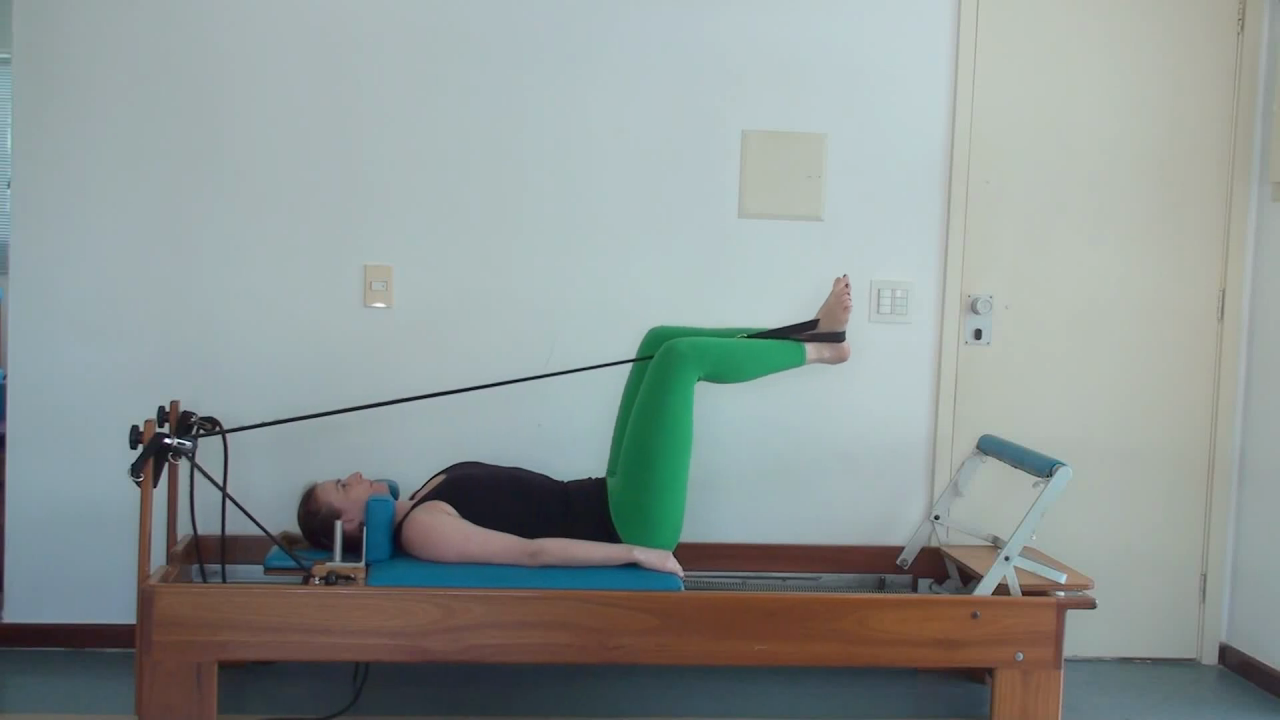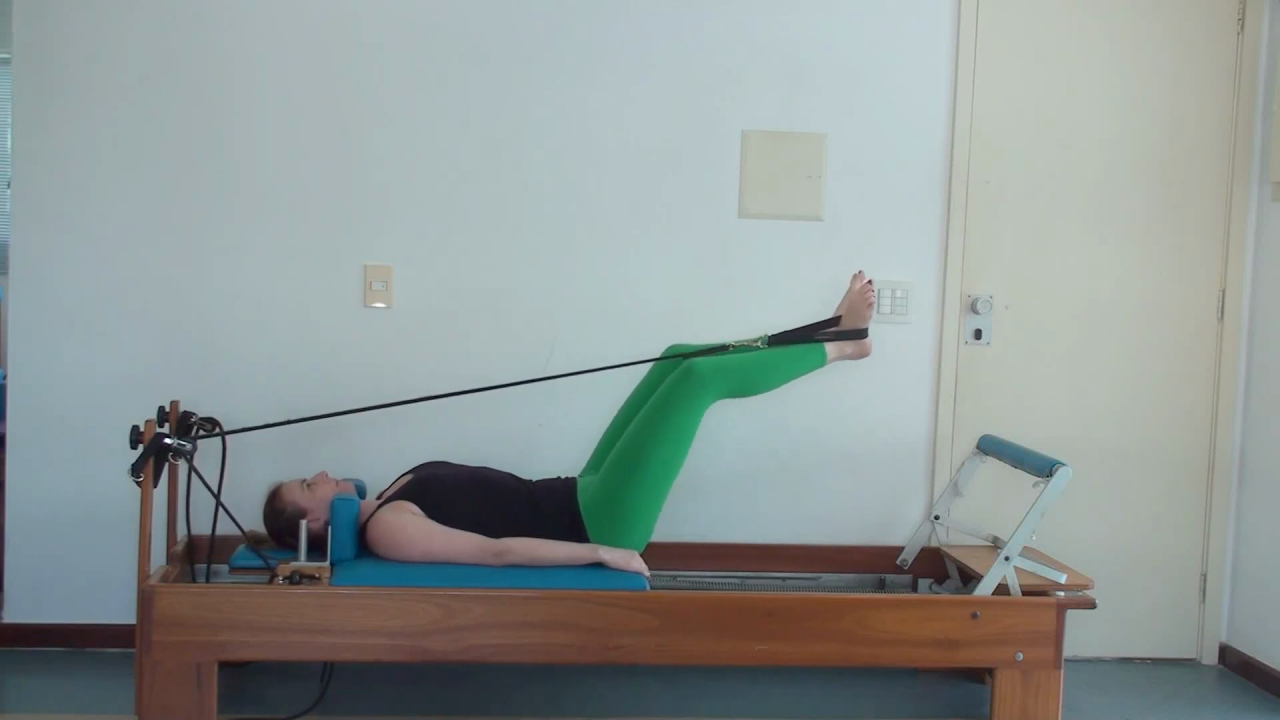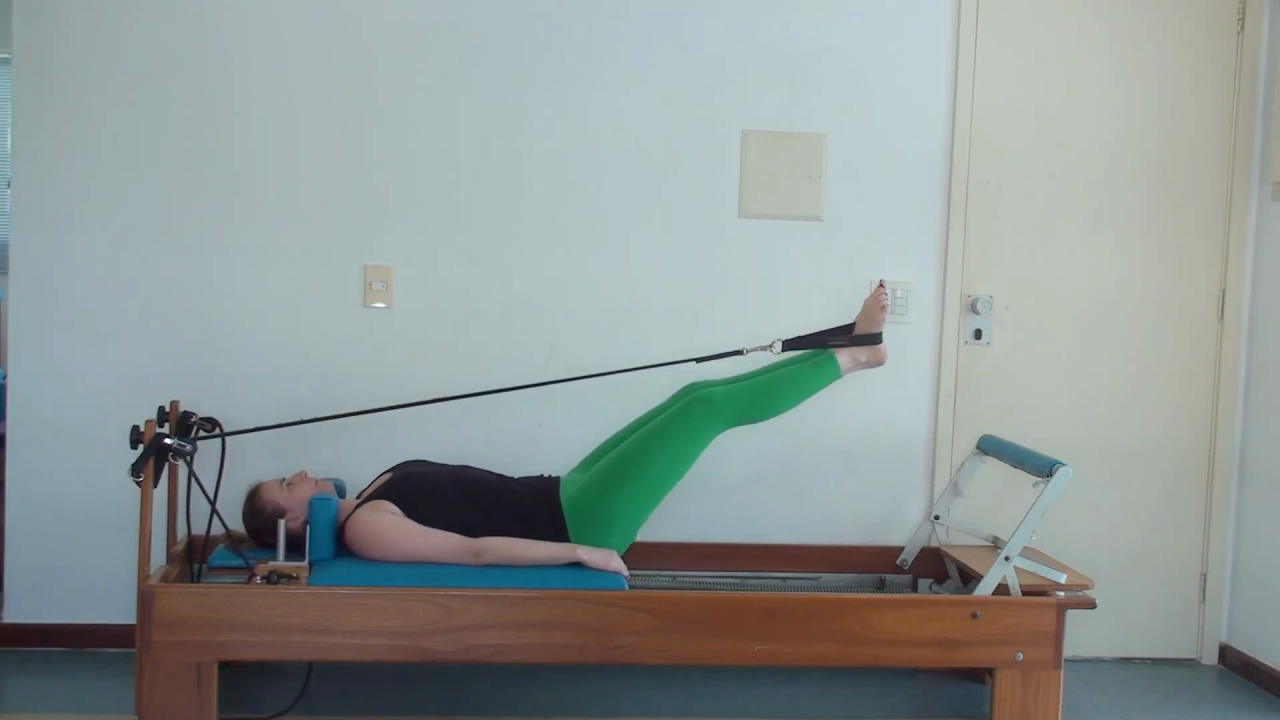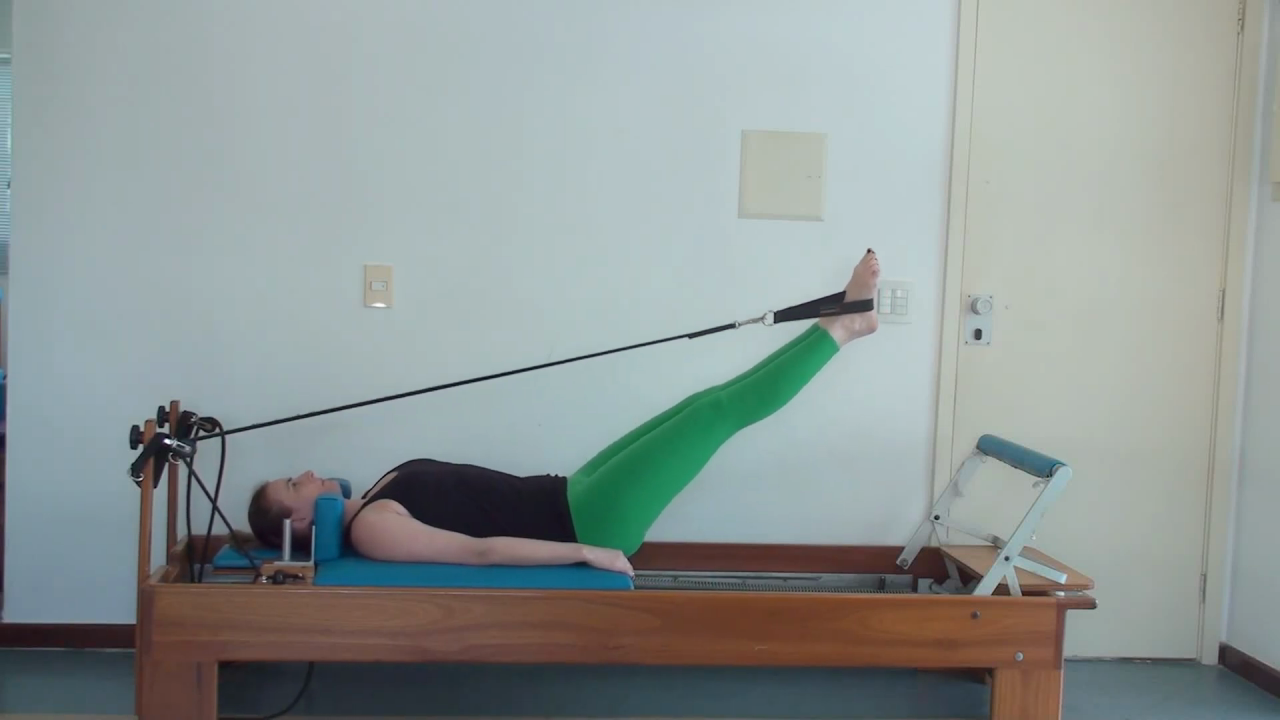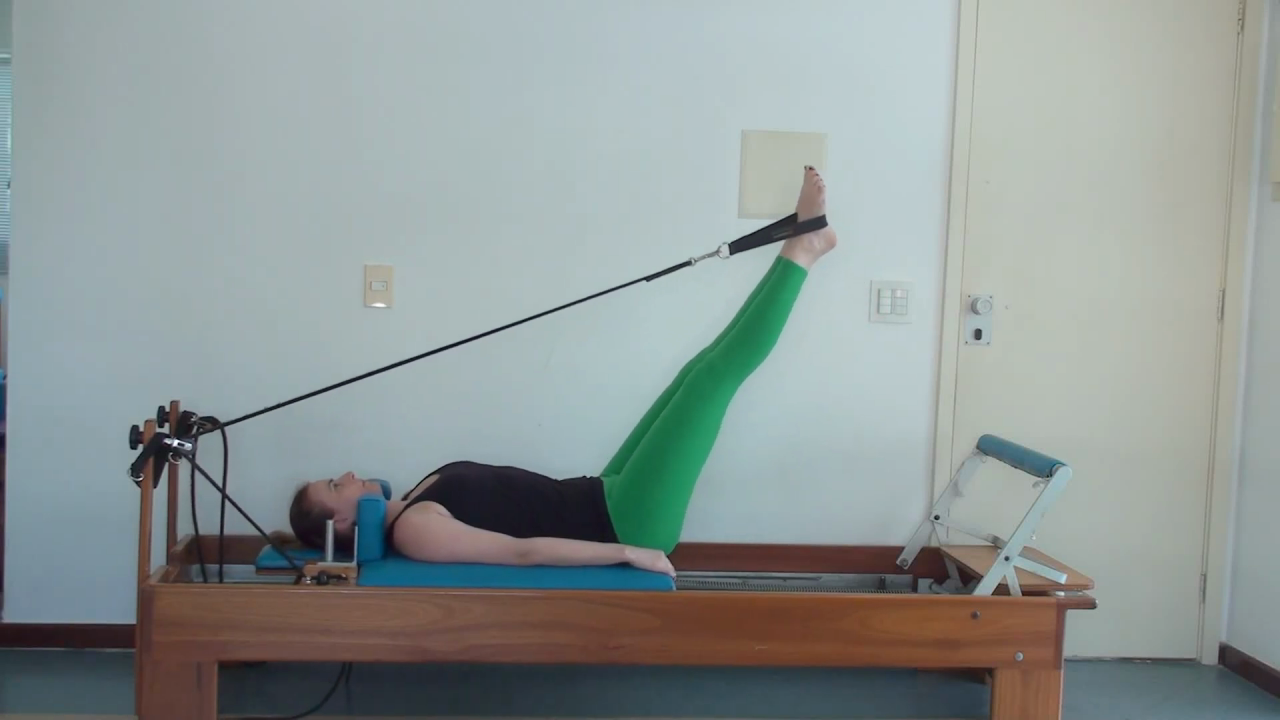
dt=1s
person 1, frame 1
left shoulder: (425, 502)
right shoulder: (421, 532)
right elbow: (531, 553)
right wrist: (636, 554)
left hip: (609, 501)
right hip: (630, 525)
left knee: (661, 341)
right knee: (680, 356)
left ankle: (809, 336)
right ankle: (815, 350)
person 1, frame 2
left shoulder: (393, 500)
right shoulder: (386, 530)
right elbow: (495, 551)
right wrist: (600, 552)
left hip: (580, 498)
right hip: (597, 522)
left knee: (679, 359)
right knee: (698, 378)
left ankle: (831, 336)
right ankle: (838, 348)
person 1, frame 3
left shoulder: (371, 499)
right shoulder: (365, 530)
right elbow: (473, 551)
right wrist: (579, 552)
left hip: (564, 499)
right hip: (574, 520)
left knee: (696, 395)
right knee: (710, 406)
left ankle: (848, 347)
right ankle: (851, 357)
person 1, frame 4
left shoulder: (377, 500)
right shoulder: (370, 530)
right elbow: (478, 551)
right wrist: (585, 552)
left hip: (568, 498)
right hip: (581, 524)
left knee: (708, 404)
right knee: (719, 412)
left ankle: (840, 322)
right ankle: (837, 327)
person 1, frame 5
left shoulder: (419, 503)
right shoulder: (413, 531)
right elbow: (521, 552)
right wrist: (627, 552)
left hip: (604, 499)
right hip: (625, 523)
left knee: (706, 369)
right knee: (716, 373)
left ankle: (800, 249)
right ankle: (799, 253)
